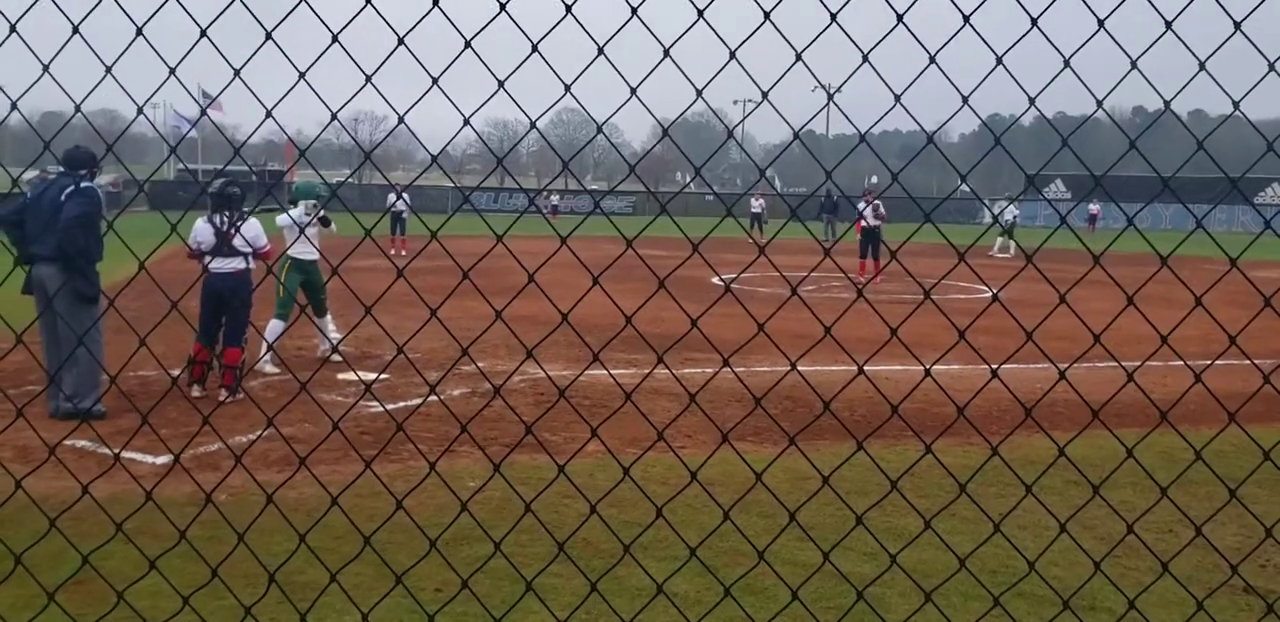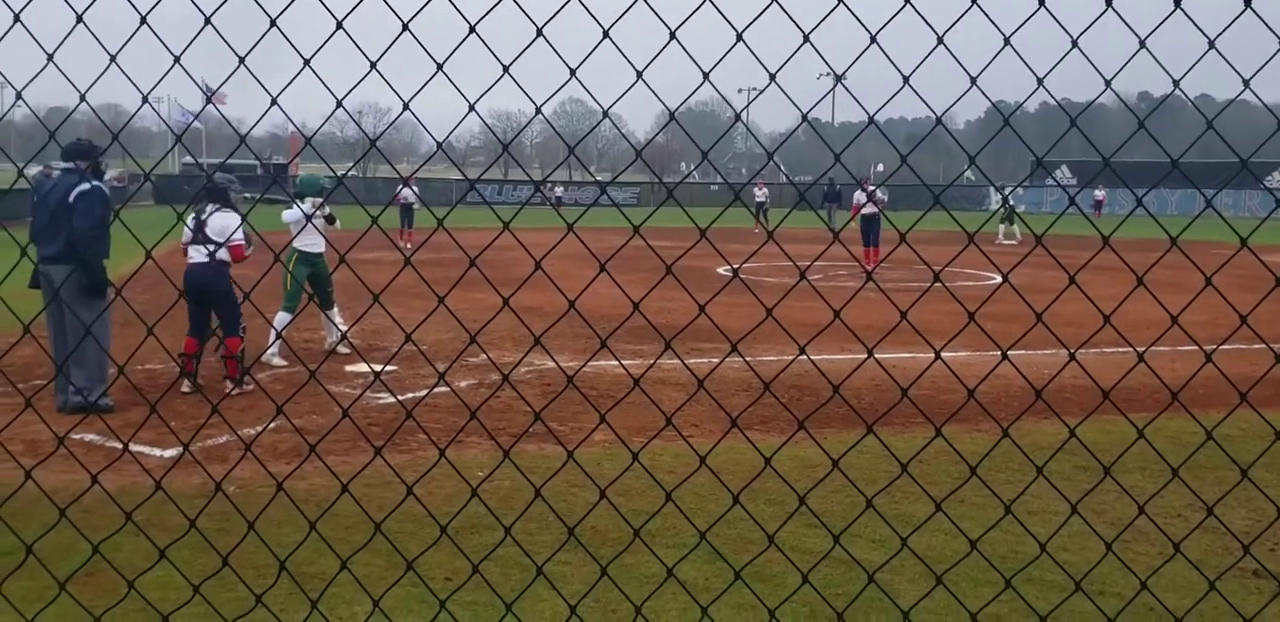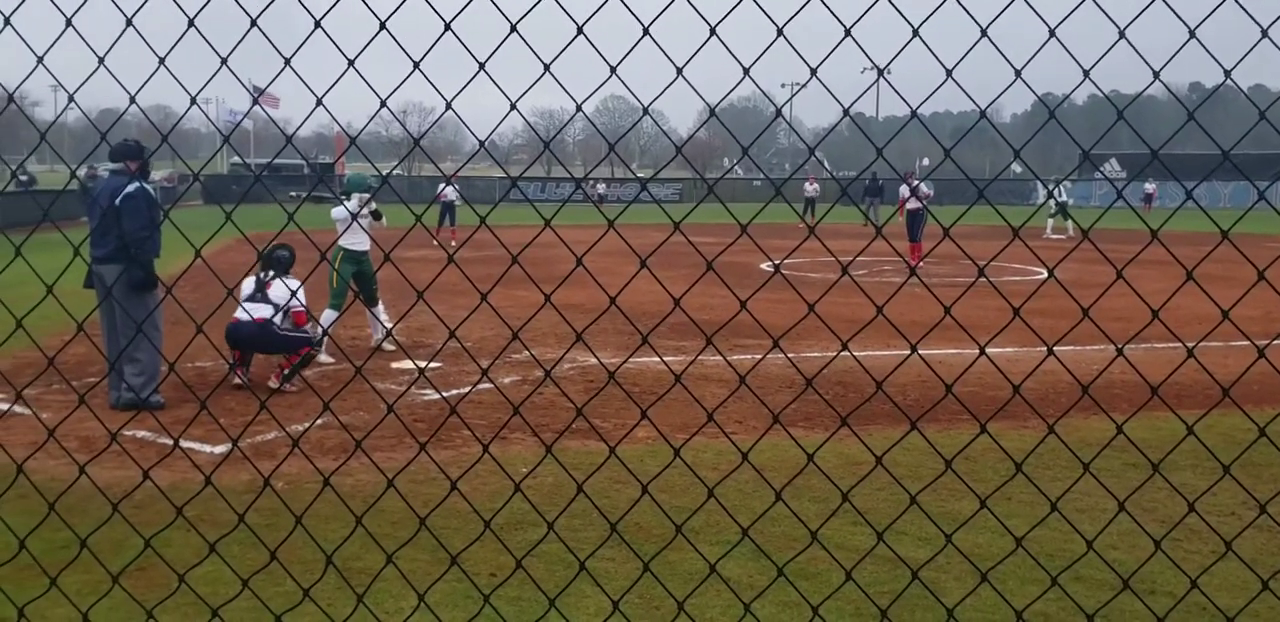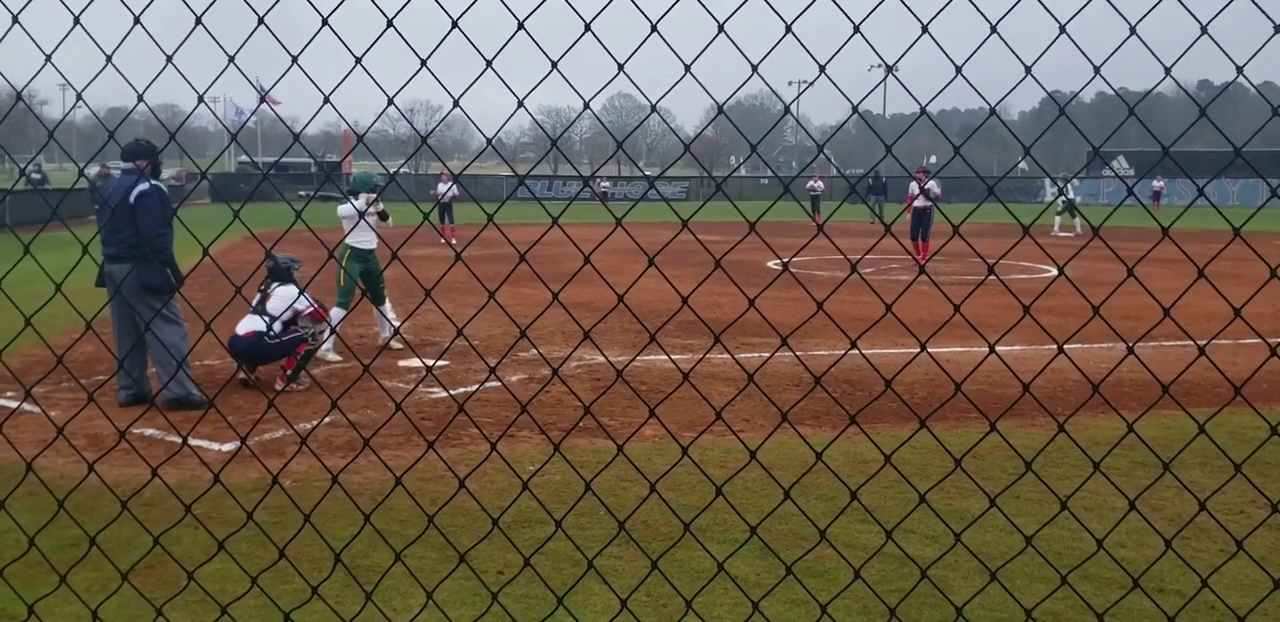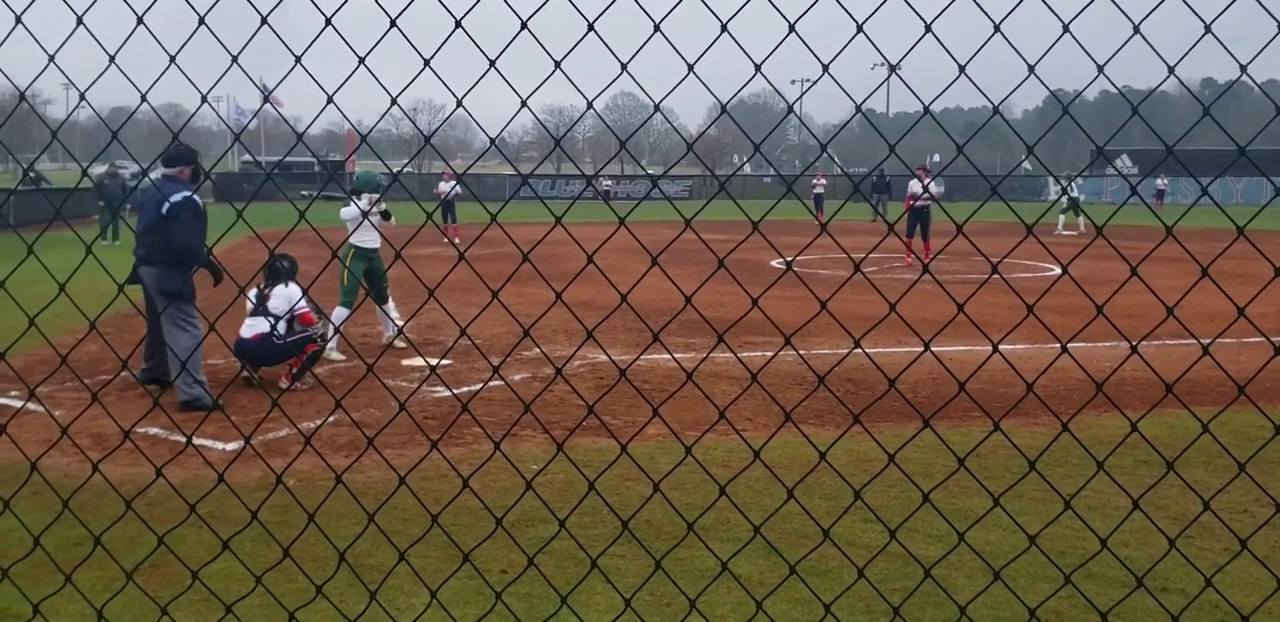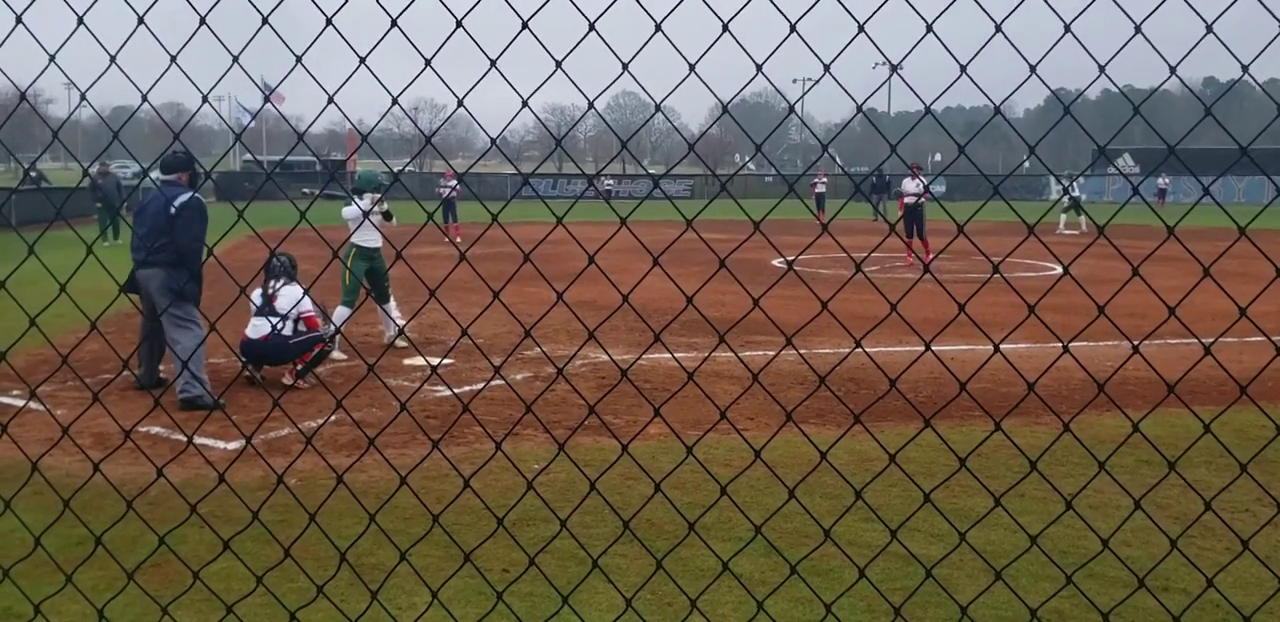
dt=0.7s
person 1, frame 1
left shoulder: (40, 190)
right shoulder: (84, 191)
right elbow: (70, 225)
left wrist: (24, 250)
right wrist: (78, 261)
left hip: (40, 272)
right hip: (69, 274)
left knee: (53, 338)
right knee: (83, 337)
left ankle: (57, 400)
right ankle: (80, 401)
person 1, frame 2
left shoulder: (48, 187)
right shoulder: (89, 189)
left elbow: (35, 230)
right elbow: (86, 235)
left wrist: (47, 258)
right wrist: (97, 273)
left hip: (48, 268)
right hip: (76, 269)
left knee: (61, 334)
right knee: (90, 332)
left ankle: (66, 394)
right ankle: (87, 395)
person 1, frame 3
left shoulder: (101, 188)
right shoulder: (135, 189)
left elbow: (98, 230)
right elbow: (138, 237)
left wrist: (102, 261)
right wrist: (147, 271)
left hip: (102, 267)
right hip: (128, 269)
left knee: (115, 333)
right knee: (143, 331)
left ankle: (118, 391)
right ankle: (138, 393)
person 1, frame 4
left shoulder: (111, 189)
right shoulder: (148, 189)
left elbow: (105, 230)
right elbow: (156, 237)
left wrist: (116, 258)
right wrist: (174, 270)
left hip: (113, 267)
right hip: (141, 269)
left knee: (126, 332)
right knee: (169, 328)
left ankle: (130, 390)
right ankle: (180, 391)
person 1, frame 5
left shoulder: (152, 192)
right shoulder: (184, 199)
left elbow: (146, 232)
right elbow: (186, 245)
right wrist: (210, 265)
left hip: (150, 267)
right hip: (169, 272)
left knee: (161, 324)
right knee: (185, 330)
left ankle: (154, 371)
right ankle: (192, 394)
person 1, frame 6
left shoulder: (148, 199)
right shoulder: (189, 200)
left elbow: (136, 240)
right elbow: (189, 246)
left wrist: (145, 263)
right wrist: (195, 281)
left hip: (144, 271)
right hip: (169, 274)
left knee: (152, 326)
right knee: (188, 331)
left ankle: (148, 376)
right ankle: (193, 393)
person 2, frame 1
left shoulder: (314, 215)
right shoulder: (291, 215)
left elbow: (331, 228)
right elbow: (279, 222)
left wrist: (318, 212)
right wrist: (301, 209)
left hip: (312, 267)
right hip: (292, 266)
left knee: (321, 309)
right knee: (282, 312)
left ankle: (326, 348)
right ankle: (264, 360)
person 2, frame 2
left shoulder: (319, 208)
right shoulder: (296, 207)
left elbow: (335, 225)
right elbow: (286, 218)
left wrist: (325, 210)
right wrist: (309, 206)
left hip: (318, 259)
right hip: (299, 258)
left knee: (328, 301)
right knee: (290, 305)
left ankle: (333, 341)
right ankle: (271, 352)
person 2, frame 3
left shoulder: (365, 208)
right shoulder: (345, 206)
left elbow: (382, 222)
right elbow: (335, 215)
left wrist: (371, 206)
right wrist: (355, 202)
left hip: (363, 257)
right hip: (344, 257)
left knee: (373, 299)
right knee: (336, 303)
left ankle: (379, 338)
right ankle: (318, 349)
person 2, frame 4
left shoulder: (372, 206)
right shoulder: (350, 205)
left elbow: (387, 222)
right elbow: (341, 213)
left wrist: (379, 206)
right wrist: (363, 202)
left hip: (370, 255)
right hip: (351, 255)
left knee: (380, 297)
right knee: (344, 301)
left ankle: (387, 336)
right ankle: (325, 347)
person 2, frame 5
left shoulder: (375, 206)
right shoulder: (353, 204)
left elbow: (390, 222)
right elbow: (344, 215)
left wrist: (381, 206)
right wrist: (365, 202)
left hip: (374, 254)
right hip: (355, 254)
left knee: (383, 296)
right knee: (347, 300)
left ankle: (390, 335)
right ankle: (329, 346)
person 2, frame 6
left shoulder: (376, 205)
right shoulder: (354, 204)
left elbow: (391, 222)
right elbow: (347, 214)
left wrist: (383, 206)
right wrist: (368, 201)
left hip: (376, 254)
right hip: (356, 254)
left knee: (384, 296)
right knee: (349, 300)
left ankle: (391, 335)
right ankle: (331, 345)
person 3, frame 1
left shoulder: (202, 224)
right shoulder: (251, 224)
left elbow: (193, 253)
right elbow: (265, 255)
left hip: (212, 282)
right hip: (239, 282)
left knee: (206, 333)
right knee: (235, 336)
left ankle: (196, 384)
right ankle: (228, 388)
person 3, frame 2
left shoulder: (194, 216)
right shoulder: (230, 217)
left elbow: (185, 249)
right elbow: (238, 255)
right wrist: (246, 249)
left hip: (192, 274)
right hip: (215, 273)
left knee: (197, 327)
right knee: (233, 326)
left ankle: (188, 379)
right ankle: (235, 380)
person 3, frame 3
left shoulder: (249, 281)
right shoulder: (291, 283)
right elbow: (300, 320)
left hip: (233, 334)
right hip: (261, 333)
right knee: (313, 341)
left ankle: (239, 372)
right ankle: (281, 379)
person 3, frame 4
left shoulder: (265, 288)
right shoulder: (292, 290)
right elbow: (321, 317)
left hip: (235, 344)
right hip: (255, 346)
right knee: (310, 335)
left ankle: (247, 368)
right ankle: (287, 379)
person 3, frame 5
left shoulder: (254, 292)
right shoulder: (292, 288)
right elbow: (306, 321)
right wrist: (315, 319)
left hip: (241, 348)
right hip: (265, 348)
right knee: (317, 336)
left ankle: (251, 368)
right ankle: (291, 377)
person 3, frame 6
left shoulder: (257, 292)
right shoulder: (298, 290)
right elbow: (313, 324)
right wrist: (320, 321)
left hip: (248, 347)
right hip: (275, 348)
right knee: (327, 337)
left ankle: (253, 367)
right ankle: (295, 374)
